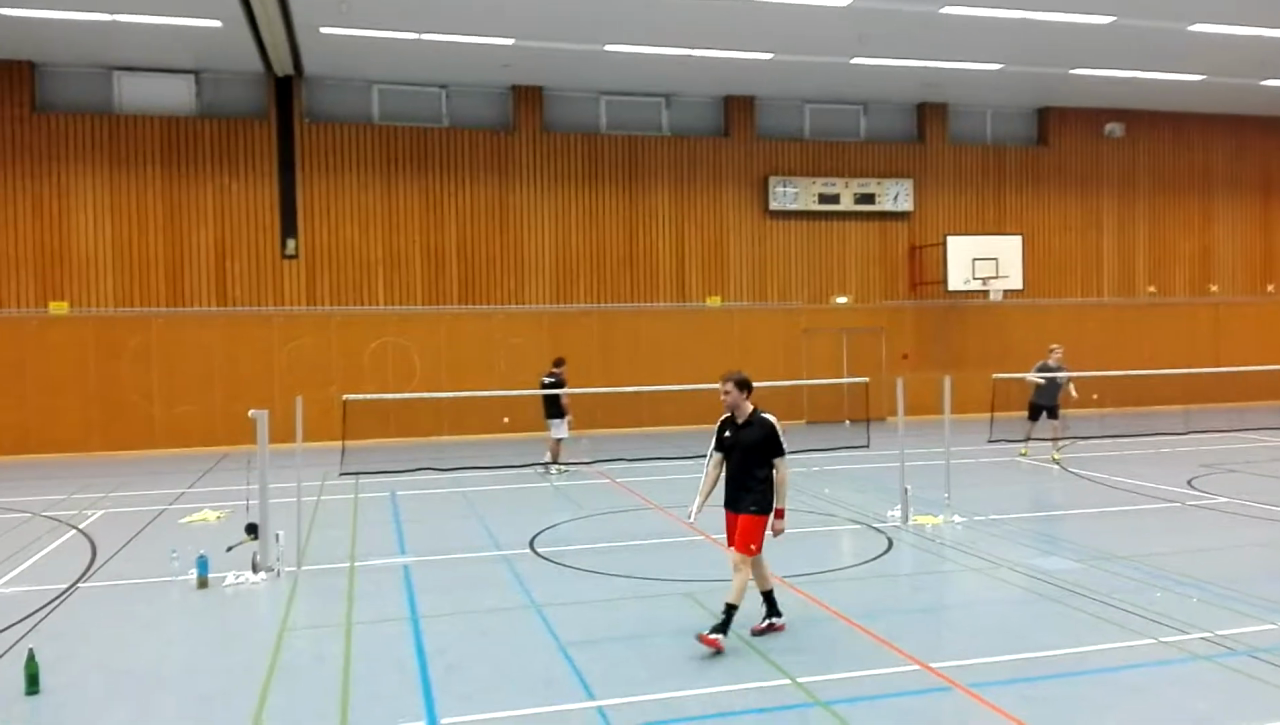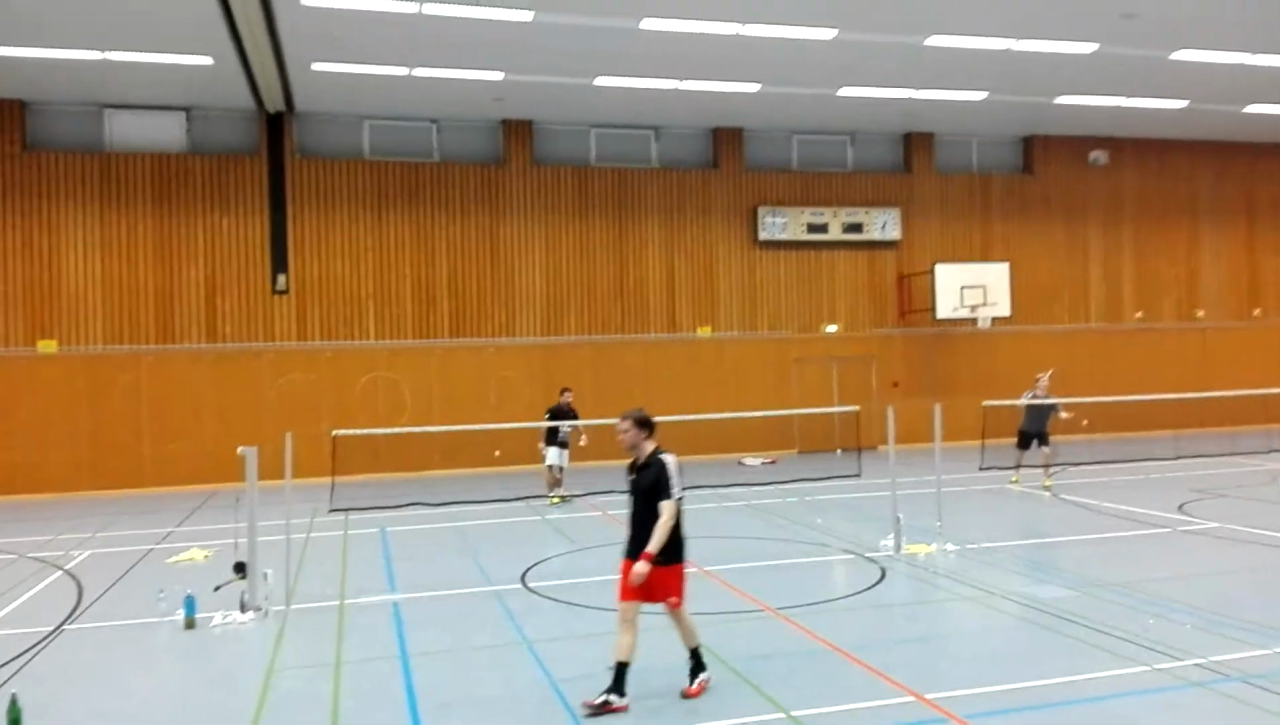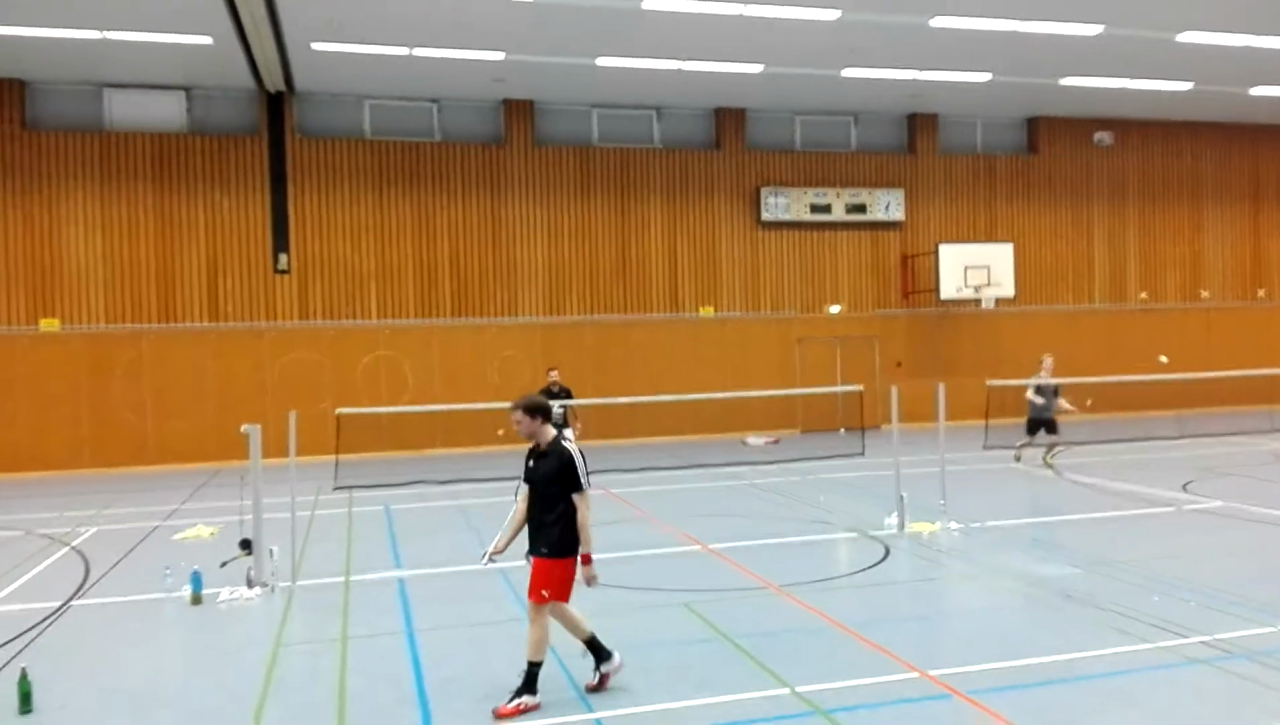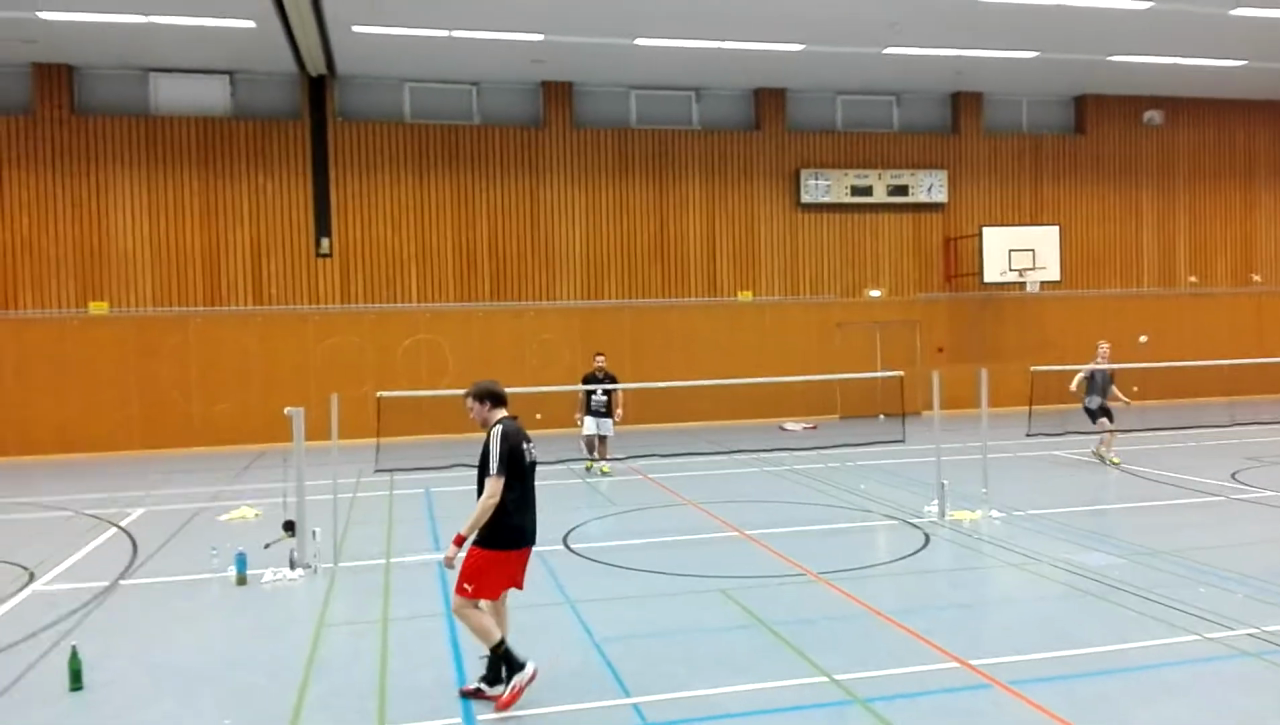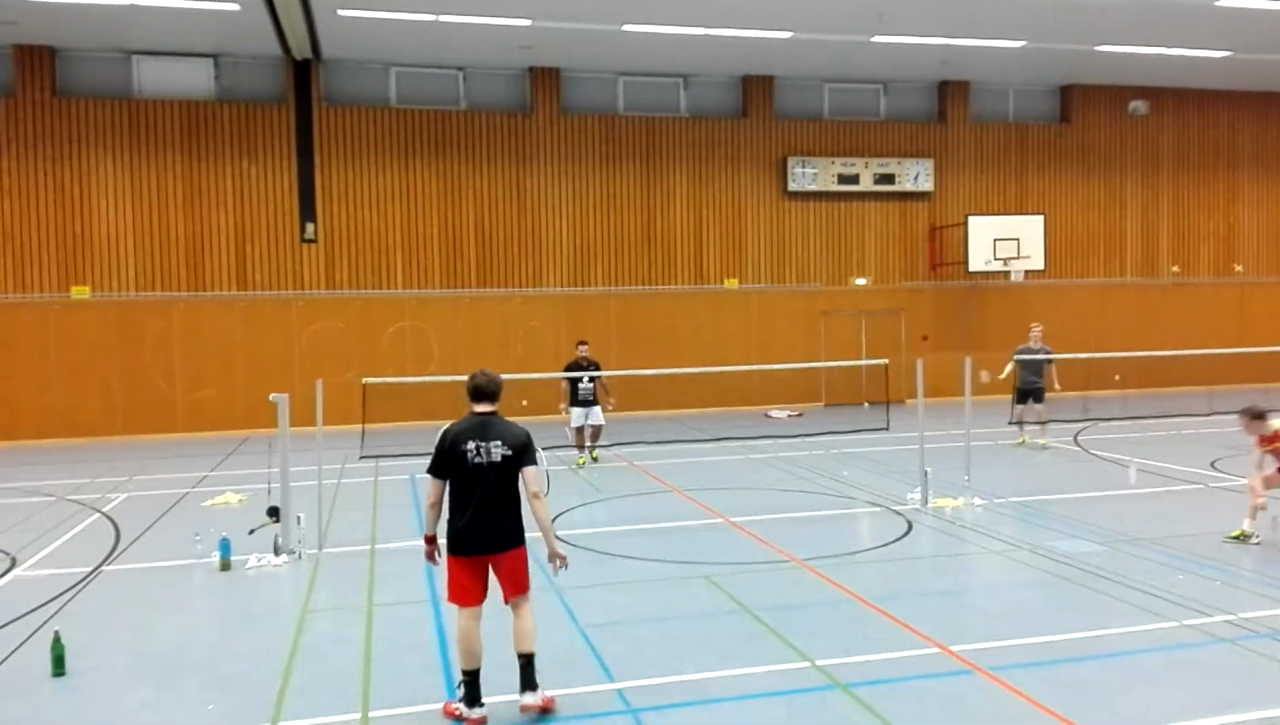
dt=0.7s
person 1, frame 1
left shoulder: (767, 424)
right shoulder: (724, 424)
left elbow: (780, 471)
right elbow: (714, 466)
left wrist: (779, 512)
right wrist: (699, 501)
left hip: (756, 506)
right hip: (732, 504)
left knee: (740, 563)
right knee: (753, 559)
left ankle: (721, 630)
right ankle: (773, 614)
person 1, frame 2
left shoulder: (665, 464)
right shoulder: (634, 467)
left elbow: (668, 517)
left wrist: (648, 559)
left hip: (664, 557)
right hip: (635, 554)
left knee: (677, 613)
right knee: (625, 616)
left ankle: (699, 670)
right ankle: (616, 693)
person 1, frame 3
left shoulder: (567, 452)
right shoulder: (533, 454)
left elbow: (582, 509)
right elbow: (525, 503)
left wrist: (586, 558)
right wrist: (504, 540)
left hip: (558, 549)
right hip: (539, 546)
left knee: (538, 613)
right knee: (557, 610)
left ankle: (528, 691)
right ankle: (606, 660)
person 1, frame 4
left shoulder: (499, 434)
right shoulder: (518, 433)
left elbow: (492, 497)
left wrist: (459, 540)
left hip: (499, 538)
right hip: (520, 535)
left knee: (463, 604)
right knee: (494, 603)
left ankle: (516, 668)
right ankle: (494, 679)
person 1, frame 5
left shoulder: (451, 435)
right shoulder: (518, 435)
left elbow: (433, 499)
right elbow: (535, 493)
left wrist: (430, 538)
right wrist: (551, 543)
left hip: (464, 541)
right hip: (508, 538)
left knee: (469, 616)
right knee: (520, 604)
right ankle: (529, 690)
